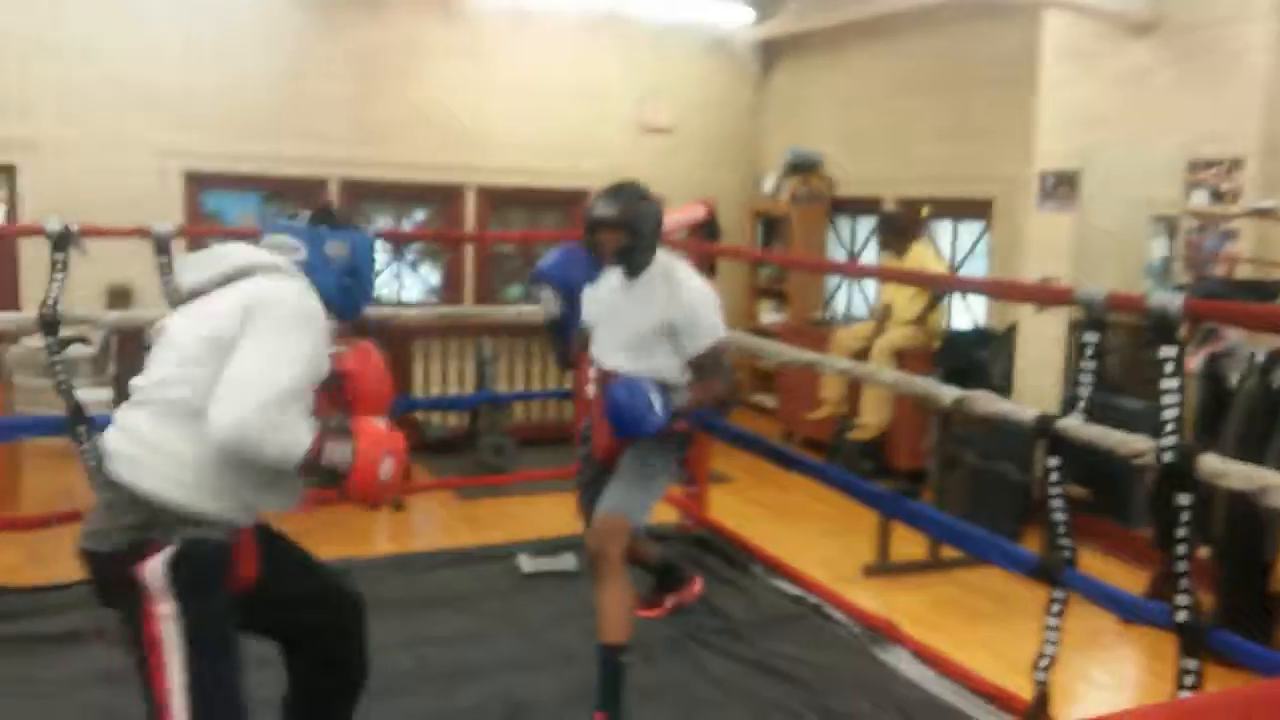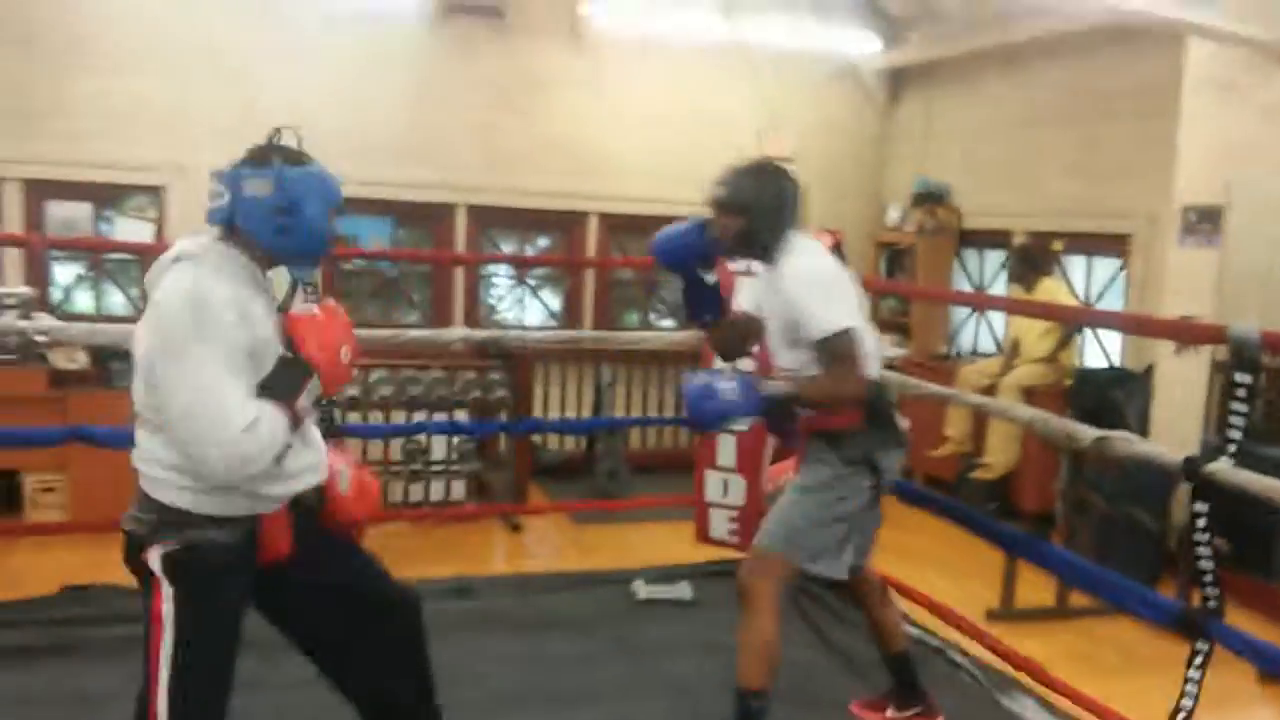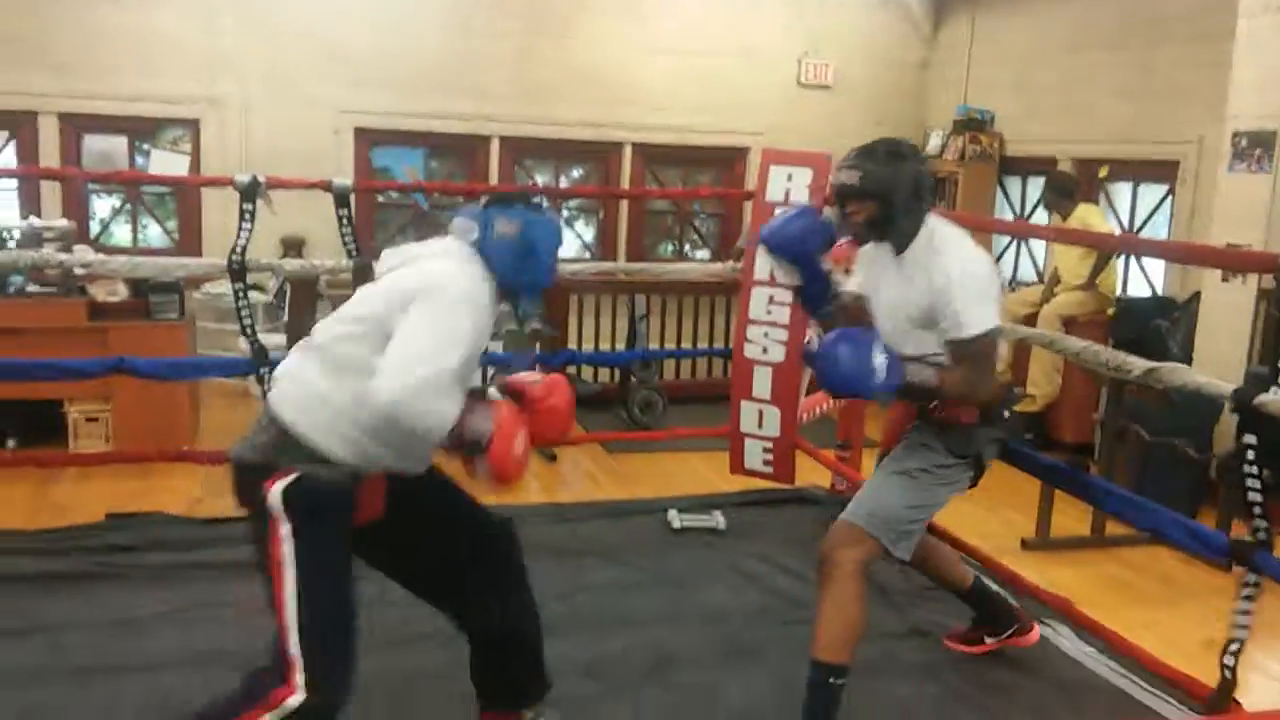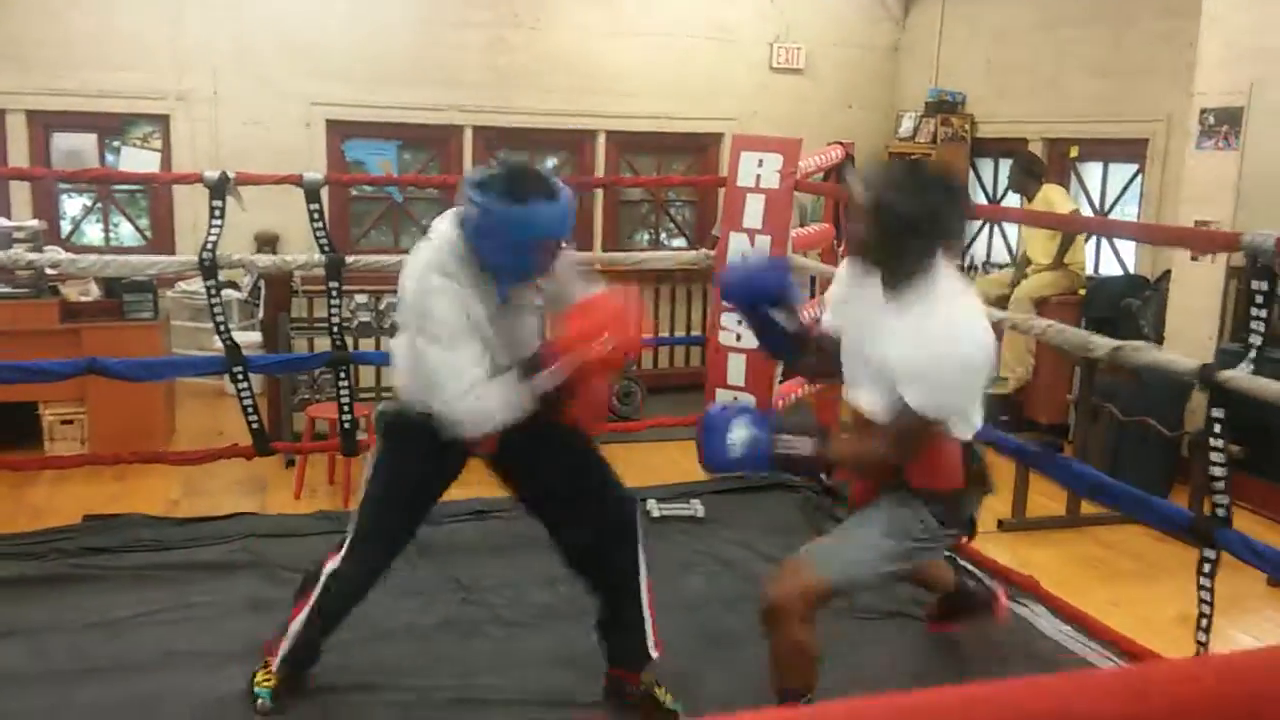
dt=0.7s
person 1, frame 1
left shoulder: (685, 289)
right shoulder: (591, 273)
left elbow: (717, 381)
right elbow: (569, 354)
left wrist: (671, 403)
right wrist: (561, 305)
left hip: (655, 433)
right hip: (606, 420)
left knee: (604, 546)
right knee: (606, 532)
right ankle: (675, 578)
person 1, frame 2
left shoulder: (805, 275)
right shoulder: (778, 266)
left elbow: (853, 382)
right elbow: (735, 338)
left wrist: (765, 397)
right wrist: (693, 281)
left hip: (849, 444)
right hip: (849, 441)
left knee: (760, 579)
right knee: (852, 569)
person 1, frame 3
left shoulder: (958, 265)
right shoulder: (877, 244)
left elbow: (980, 385)
right elbow: (850, 326)
left wrist: (899, 375)
right wrist: (807, 271)
left hip: (952, 429)
right hip: (914, 415)
left knee: (843, 552)
right knee: (897, 533)
right ankle: (1003, 619)
person 1, frame 4
left shoulder: (954, 336)
right shoulder: (863, 272)
left elbow: (891, 451)
right elbow: (819, 360)
left wrist: (779, 446)
right wrist: (771, 317)
left hip: (932, 491)
right hip: (898, 470)
left knee: (787, 597)
right knee: (887, 562)
right ankle: (973, 598)
person 2, frame 1
left shoulder: (238, 291)
right shoulder: (291, 302)
right elbow: (245, 422)
right wrist: (340, 454)
left hip: (206, 524)
right hip: (158, 538)
left knee: (330, 613)
person 2, frame 2
left shoulder: (242, 279)
right shoulder: (193, 294)
right elbow: (228, 450)
left wrist: (321, 467)
right wrist: (304, 371)
left hip: (276, 516)
right hip: (196, 534)
left knee: (388, 624)
person 2, frame 3
left shoulder: (452, 273)
right shoulder: (461, 284)
right elbow: (407, 395)
left wrist: (509, 403)
right wrist: (481, 430)
left hip: (364, 466)
right hip: (303, 467)
left knee: (489, 552)
person 2, frame 4
left shoulder: (533, 244)
right shoulder: (433, 276)
left elbow: (567, 294)
right elbow: (469, 413)
left wrist: (580, 356)
right wrist: (559, 366)
left hip: (527, 406)
right hip: (432, 413)
left knee: (610, 519)
right knee: (368, 547)
left ankle: (632, 673)
right ankle: (285, 659)
person 3, frame 1
left shoulder: (921, 253)
right shoulder: (889, 259)
left wrist: (922, 317)
right wrist: (879, 321)
left hip: (921, 327)
right hip: (893, 321)
left knee: (882, 346)
right knee: (841, 337)
left ankle: (872, 423)
right ankle: (834, 401)
person 3, frame 2
left shoulder: (1053, 288)
right shoulder: (1018, 292)
left wrist: (1053, 354)
right wrist: (1008, 359)
left hip: (1052, 364)
right hip: (1022, 358)
left knee: (1010, 383)
right knee: (968, 373)
left ankle: (998, 463)
right ankle: (959, 439)
person 3, frame 3
left shoulder: (1088, 213)
right shoulder: (1058, 221)
left wrist: (1089, 282)
right wrist: (1048, 288)
left hip: (1096, 291)
right hip: (1064, 287)
left knee: (1050, 312)
right knee: (1010, 303)
left ankle: (1041, 394)
right ankle: (999, 370)
person 3, frame 4
left shoulder: (1052, 193)
right shoulder: (1028, 202)
left wrist: (1056, 262)
right wrist: (1018, 270)
left hip: (1066, 270)
right hip: (1034, 269)
left knee: (1021, 295)
right knee: (983, 286)
left ankle: (1014, 376)
